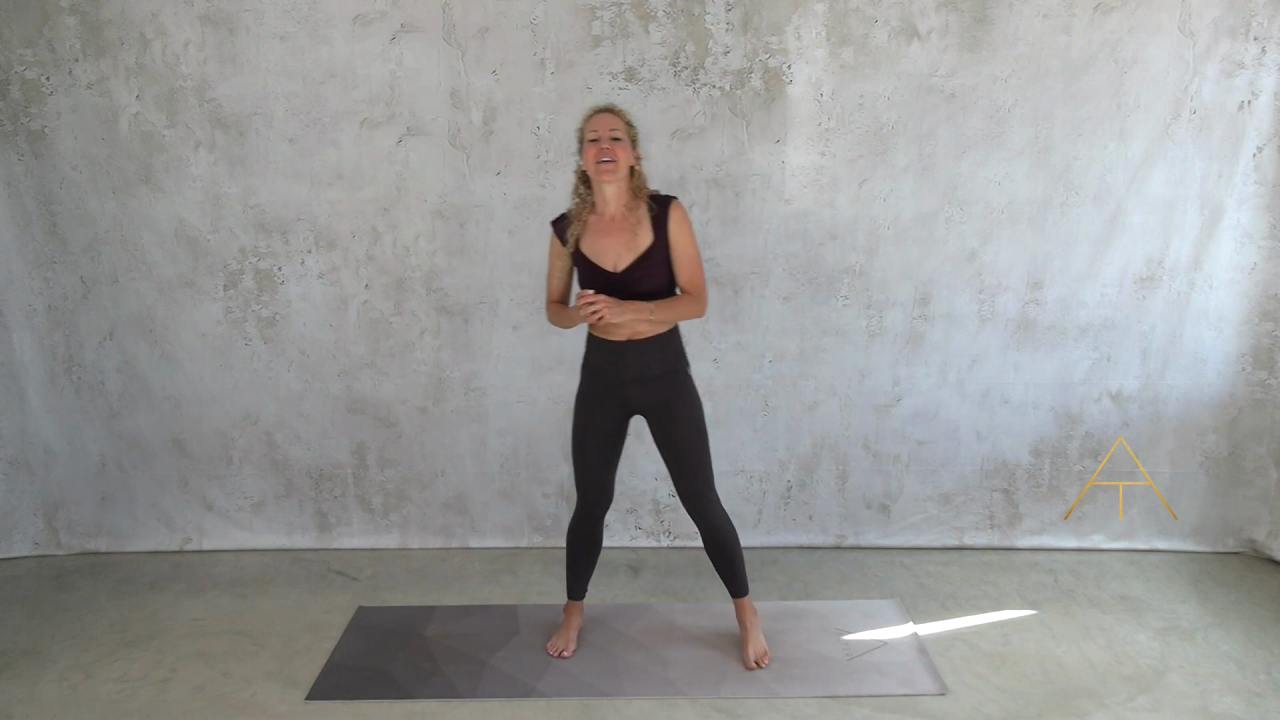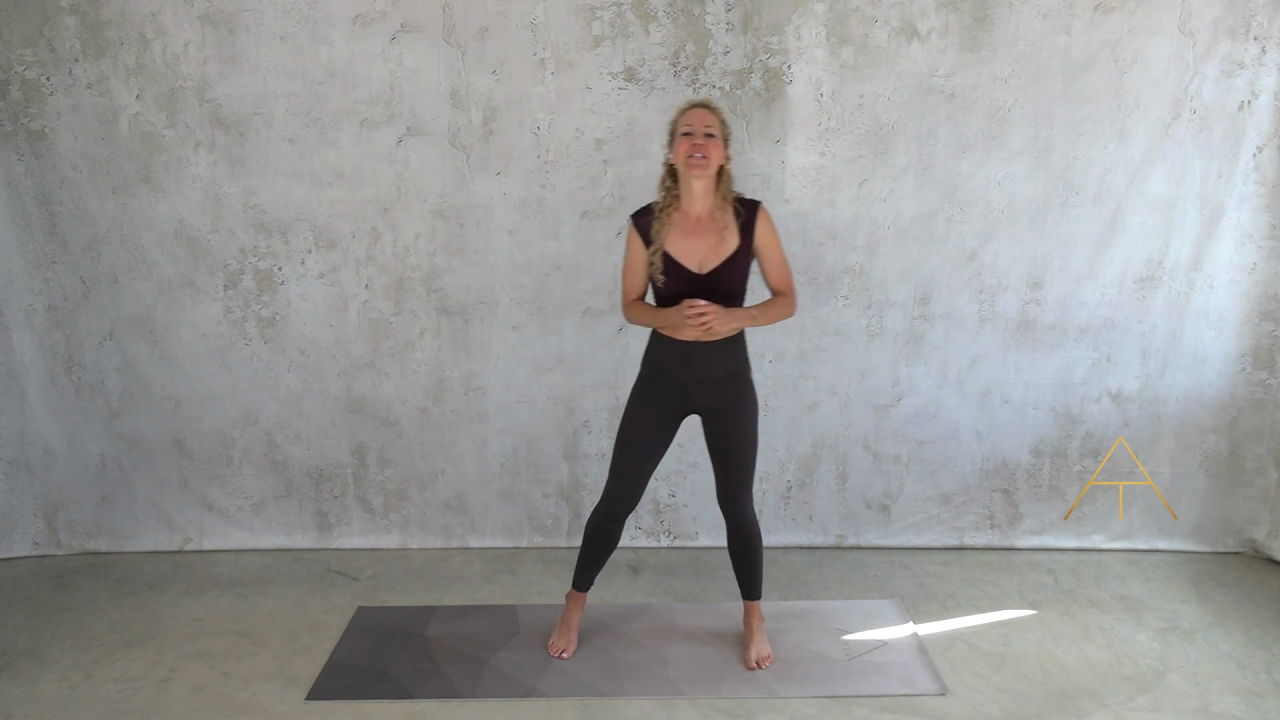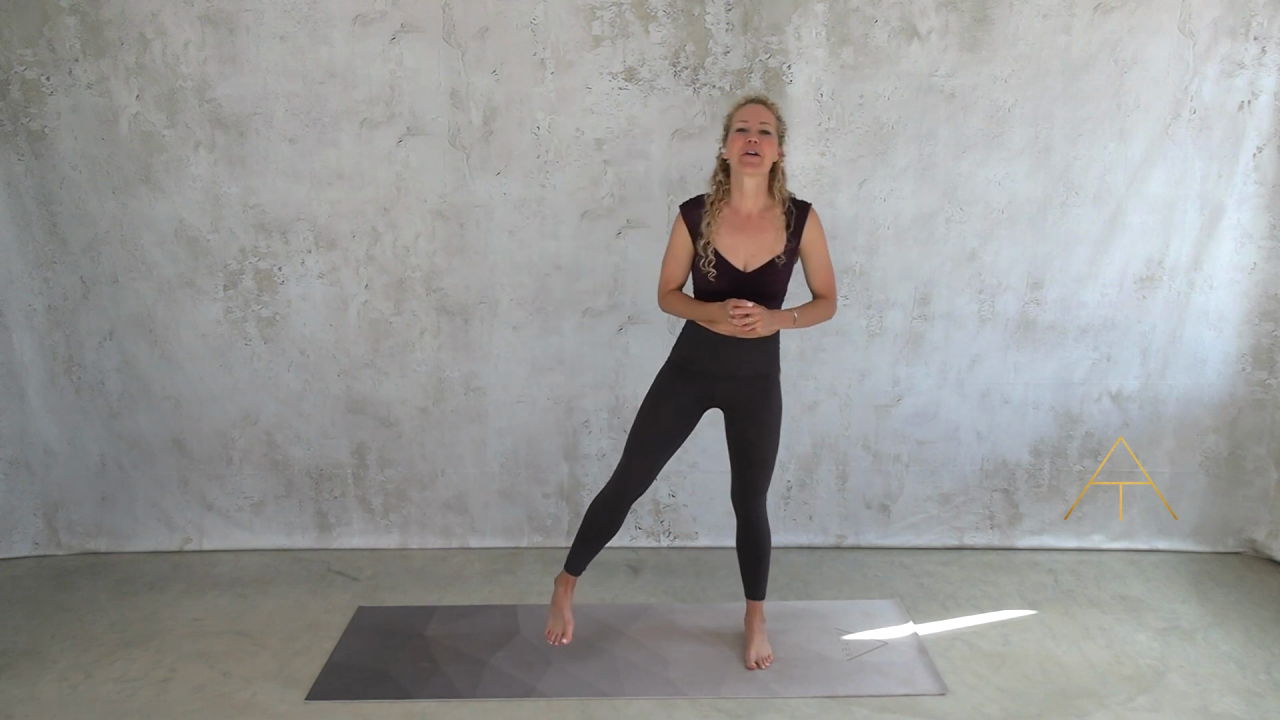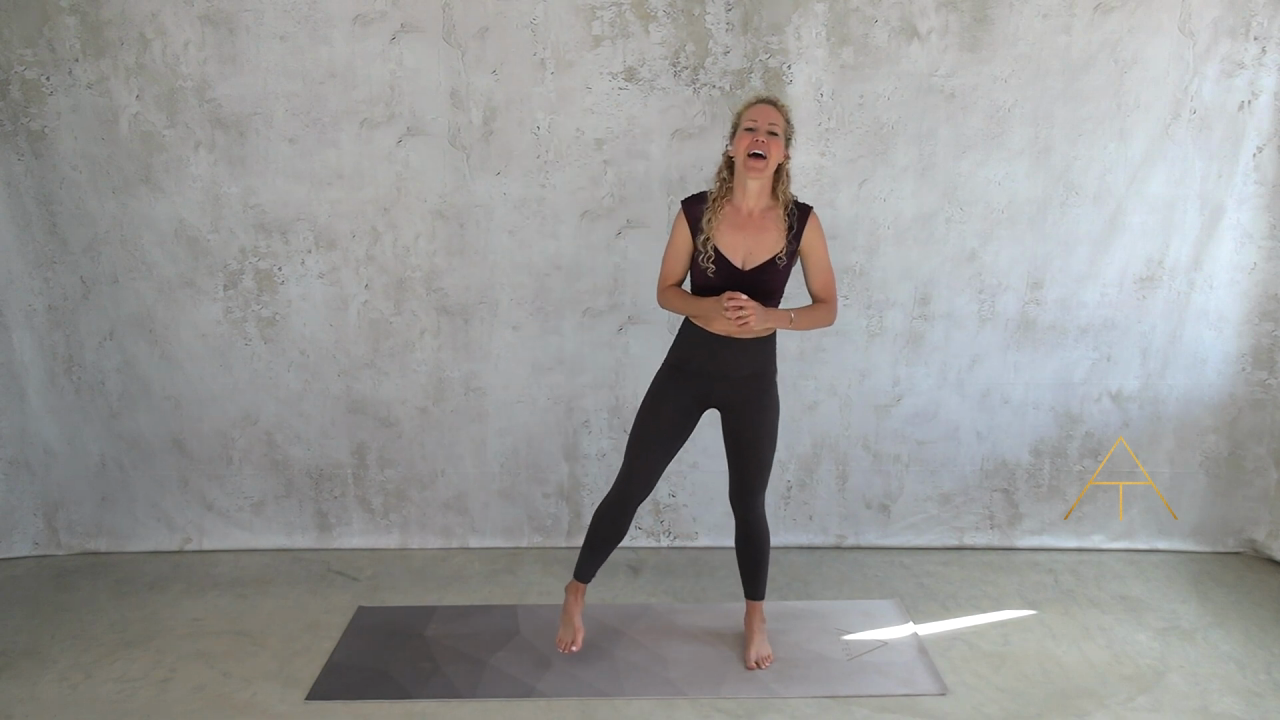
dt=0.3s
person 1, frame 1
left shoulder: (667, 213)
right shoulder: (567, 228)
left elbow: (695, 301)
right elbow: (553, 308)
left wrist: (627, 309)
right wrist: (578, 313)
left hip: (665, 371)
right hip: (601, 376)
left knee: (702, 501)
right knee: (591, 502)
left ankle: (746, 613)
right ankle: (573, 613)
person 1, frame 2
left shoulder: (752, 218)
right shoulder: (647, 224)
left elbow: (786, 300)
right elbow: (630, 306)
left wrist: (735, 317)
right wrist: (673, 316)
left hip: (728, 375)
right hip: (664, 372)
left knee: (737, 503)
right knee: (620, 496)
left ankle: (754, 618)
right ankle: (575, 603)
person 1, frame 3
left shoulder: (800, 219)
right shoulder: (694, 215)
left elbow: (826, 301)
right elbow: (667, 295)
left wrist: (778, 318)
right wrist: (717, 311)
left hip: (758, 374)
right hip: (692, 363)
left knee: (750, 503)
right knee: (628, 481)
left ankle: (755, 619)
right ankle: (566, 583)
person 1, frame 4
left shoulder: (801, 222)
right shoulder: (695, 211)
left elbow: (826, 309)
right elbow: (666, 292)
left wrist: (774, 318)
right wrist: (711, 306)
left hip: (753, 374)
right hip: (688, 365)
left knee: (748, 502)
right knee: (630, 486)
left ankle: (755, 619)
right ankle: (576, 591)
